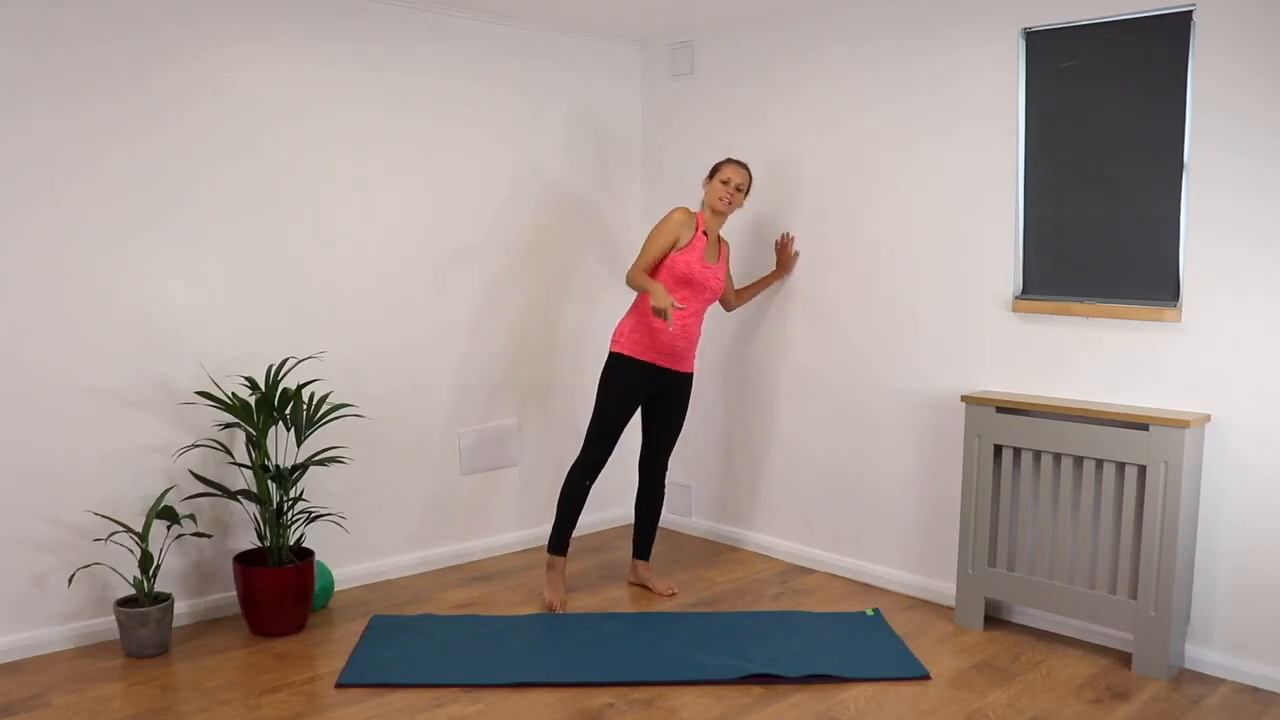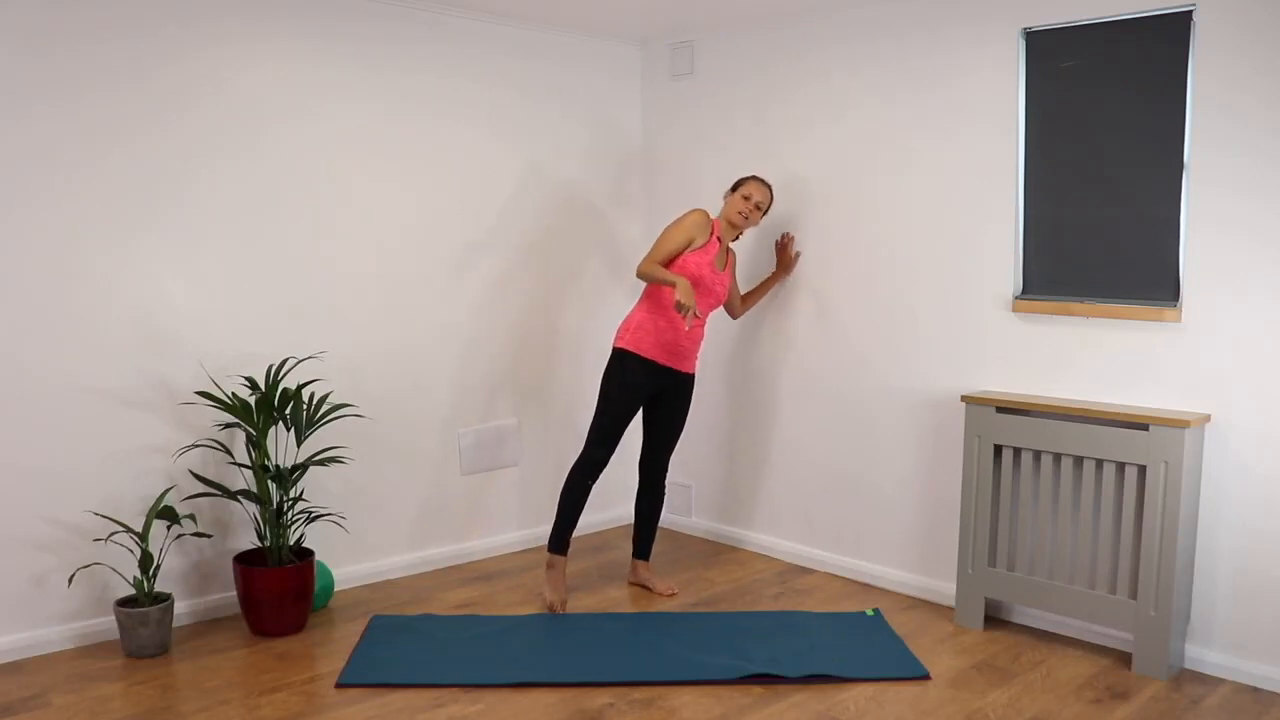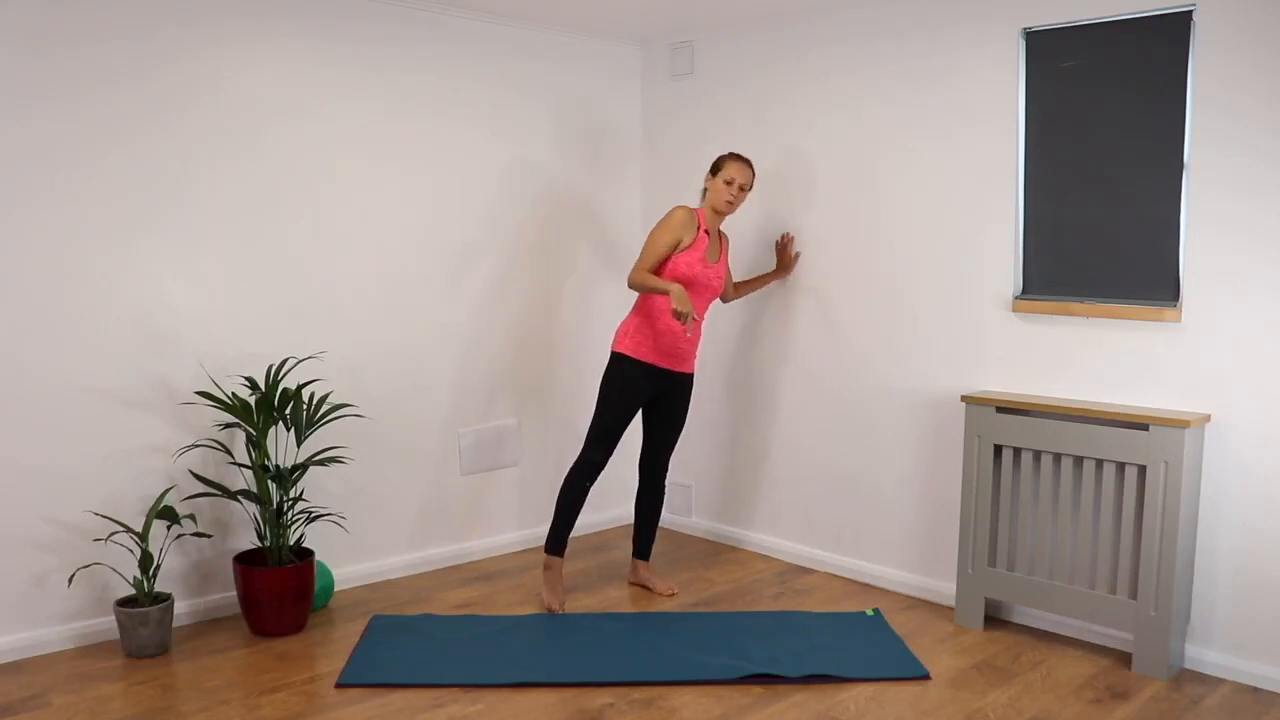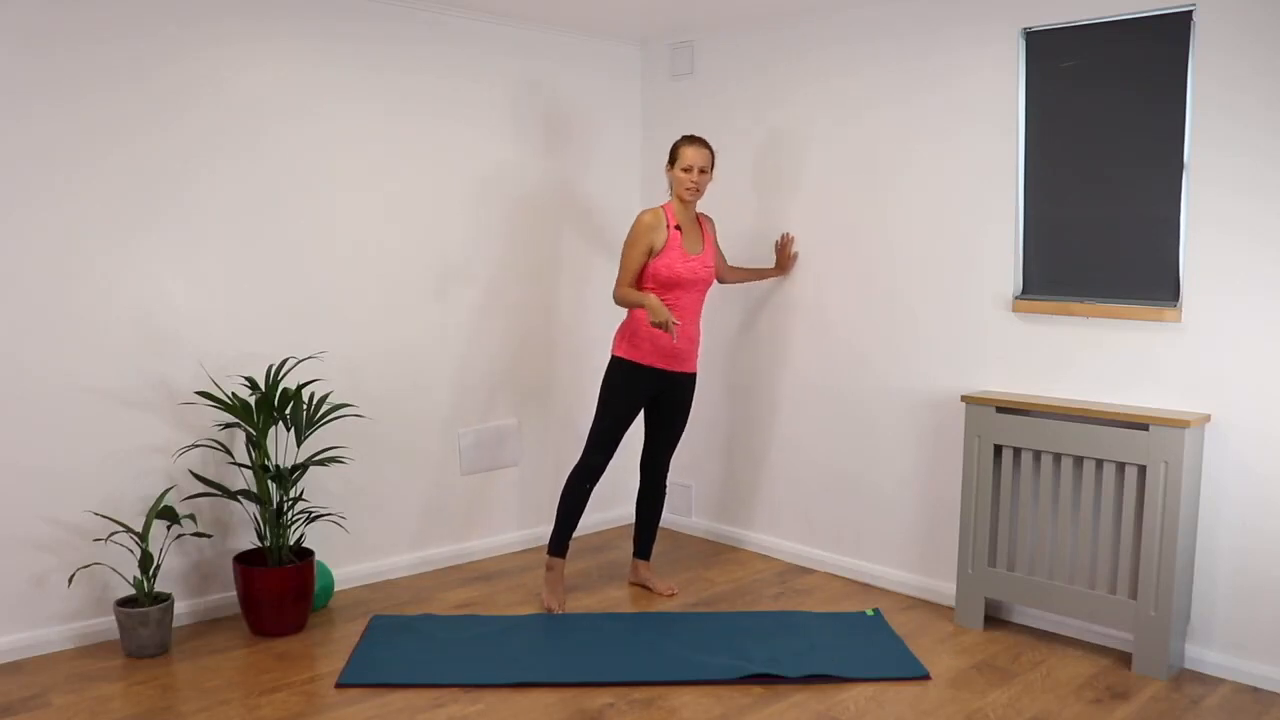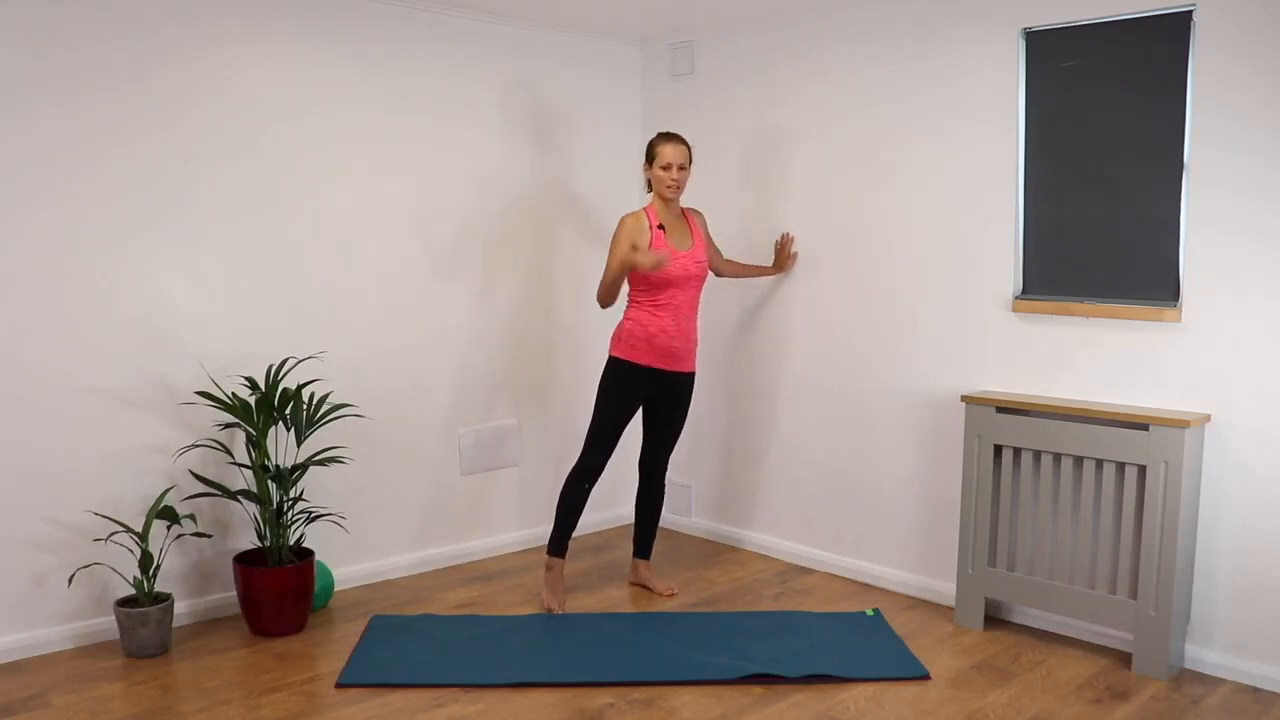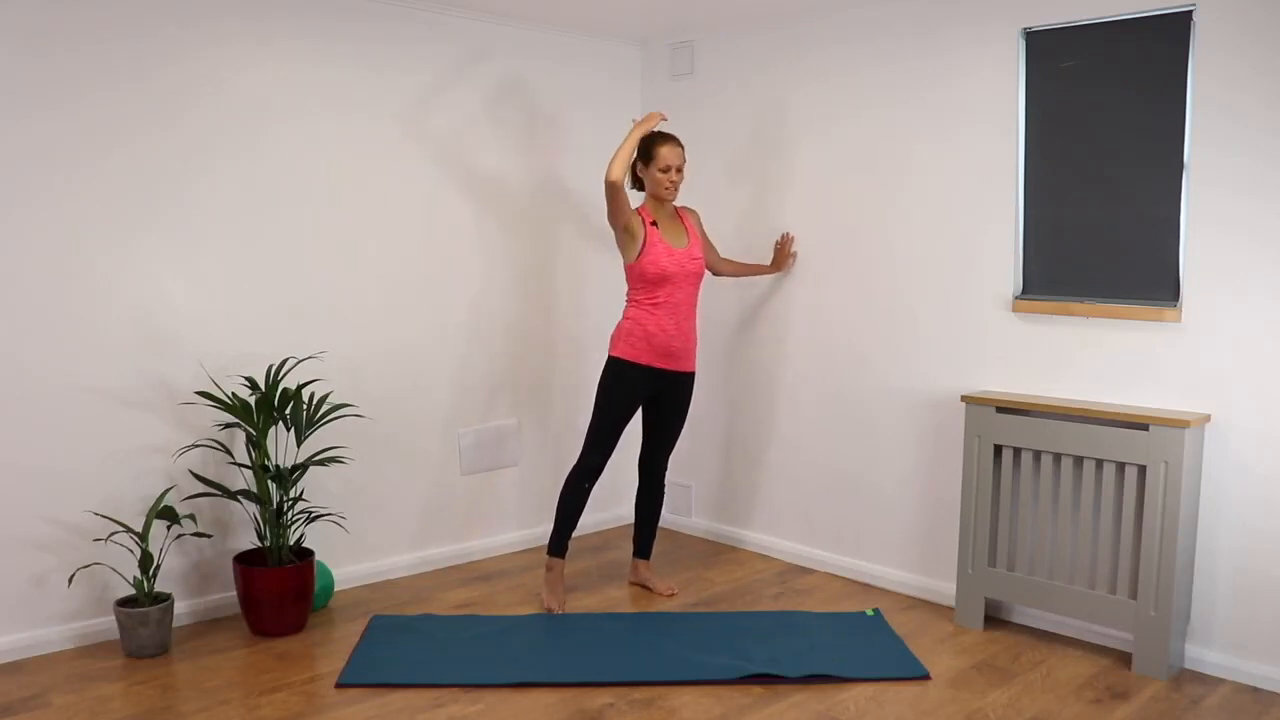
dt=0.5s
person 1, frame 1
left shoulder: (723, 248)
right shoulder: (681, 220)
left elbow: (730, 302)
right elbow: (634, 274)
left wrist: (776, 275)
right wrist: (656, 289)
left hip: (678, 370)
right hip: (634, 357)
left knee: (655, 468)
right knee: (594, 457)
left ankle: (640, 566)
right ankle: (555, 565)
person 1, frame 2
left shoulder: (730, 257)
right shoulder: (697, 222)
left elbow: (737, 309)
right elbow: (644, 267)
left wrist: (779, 274)
right wrist: (680, 281)
left hip: (680, 370)
right hip: (637, 355)
left knee: (655, 468)
right knee: (595, 456)
left ankle: (640, 565)
right ankle: (555, 563)
person 1, frame 3
left shoulder: (722, 240)
right shoulder: (681, 218)
left elbow: (725, 292)
right elbow: (636, 276)
left wrist: (776, 273)
right wrist: (671, 286)
left hip: (679, 370)
right hip: (636, 357)
left knee: (655, 467)
right knee: (593, 457)
left ankle: (640, 565)
right ankle: (552, 563)
person 1, frame 4
left shoulder: (707, 226)
right shoulder: (650, 222)
left elbow: (721, 273)
right elbow: (620, 291)
left wrist: (775, 271)
right wrist: (648, 301)
left hip: (681, 368)
right hip: (635, 361)
left knee: (656, 468)
right knee: (595, 459)
left ankle: (641, 565)
right ankle: (554, 566)
person 1, frame 5
left shoulder: (696, 220)
right shoulder: (634, 224)
left elbow: (720, 266)
right elbow: (604, 297)
left wrist: (772, 269)
right wrist: (632, 262)
left hip: (679, 367)
right hip: (633, 360)
left knee: (655, 467)
right knee: (593, 460)
left ankle: (641, 565)
right ankle: (554, 566)
person 1, frame 6
left shoulder: (691, 219)
right shoulder: (630, 223)
left elbow: (717, 265)
right elbow: (611, 180)
left wrist: (771, 267)
right wrist: (638, 129)
left hip: (679, 367)
right hip: (633, 360)
left knee: (655, 467)
right knee: (592, 461)
left ankle: (641, 565)
right ankle: (554, 567)
